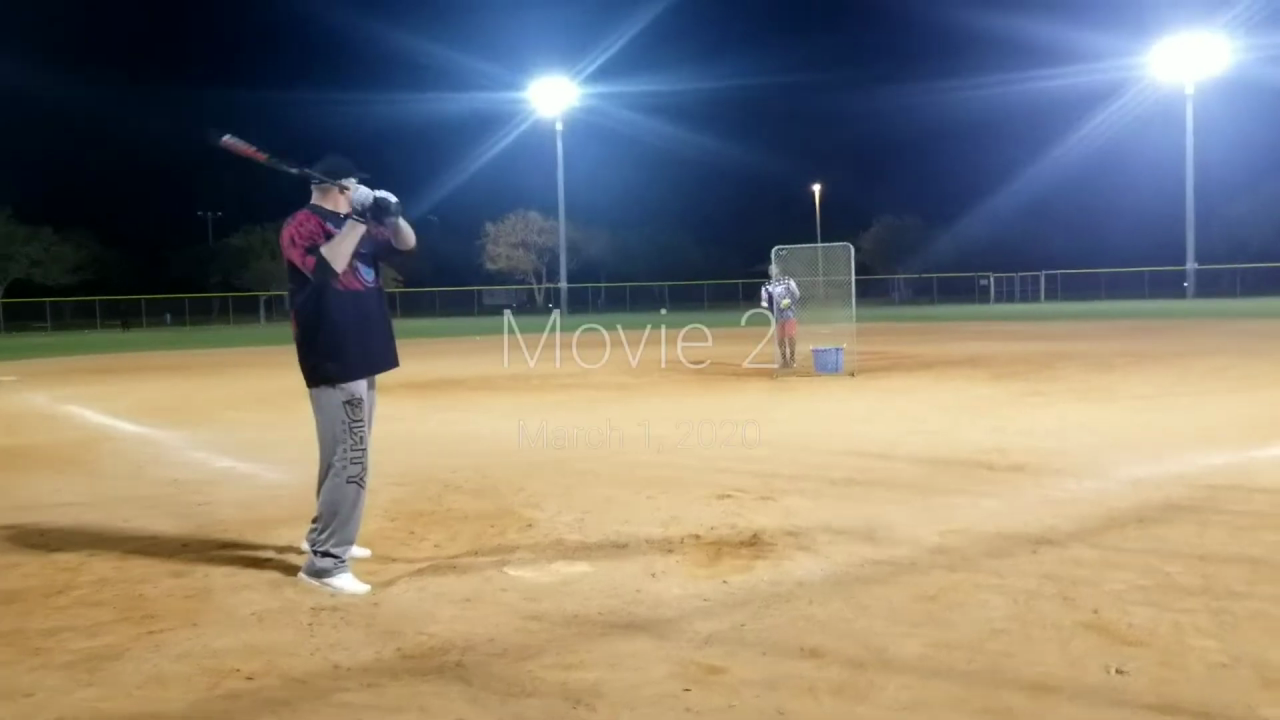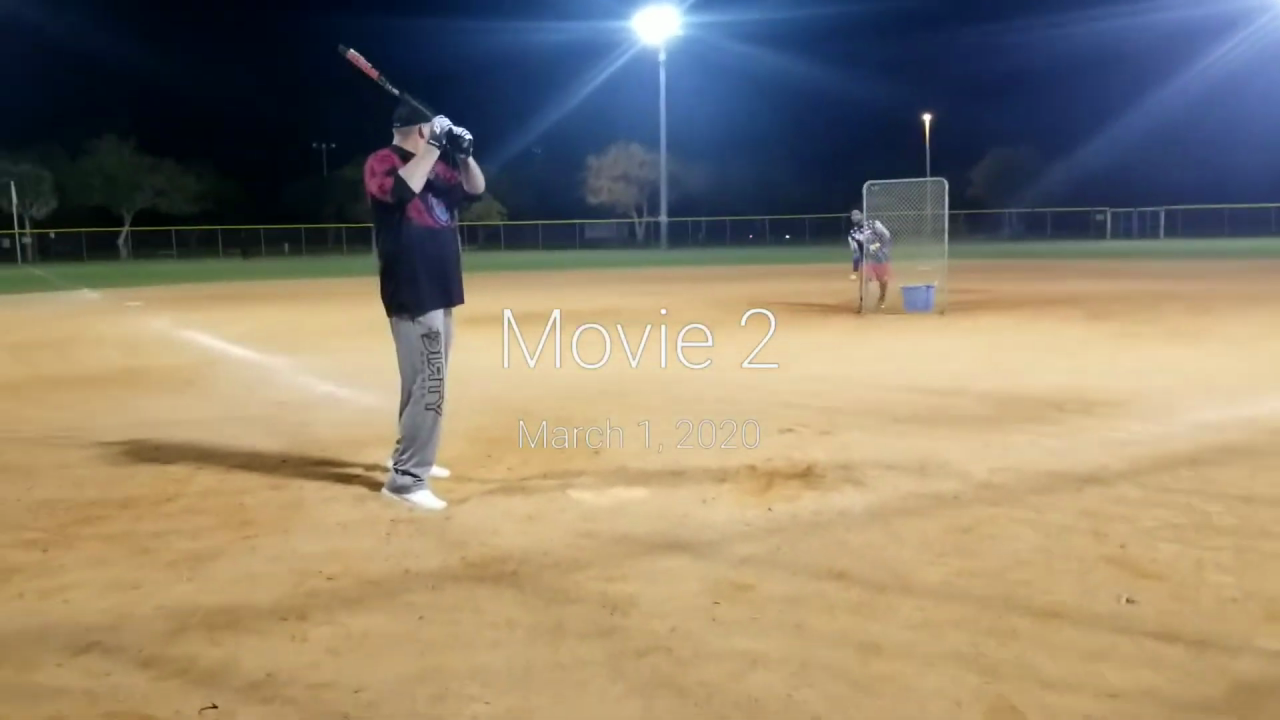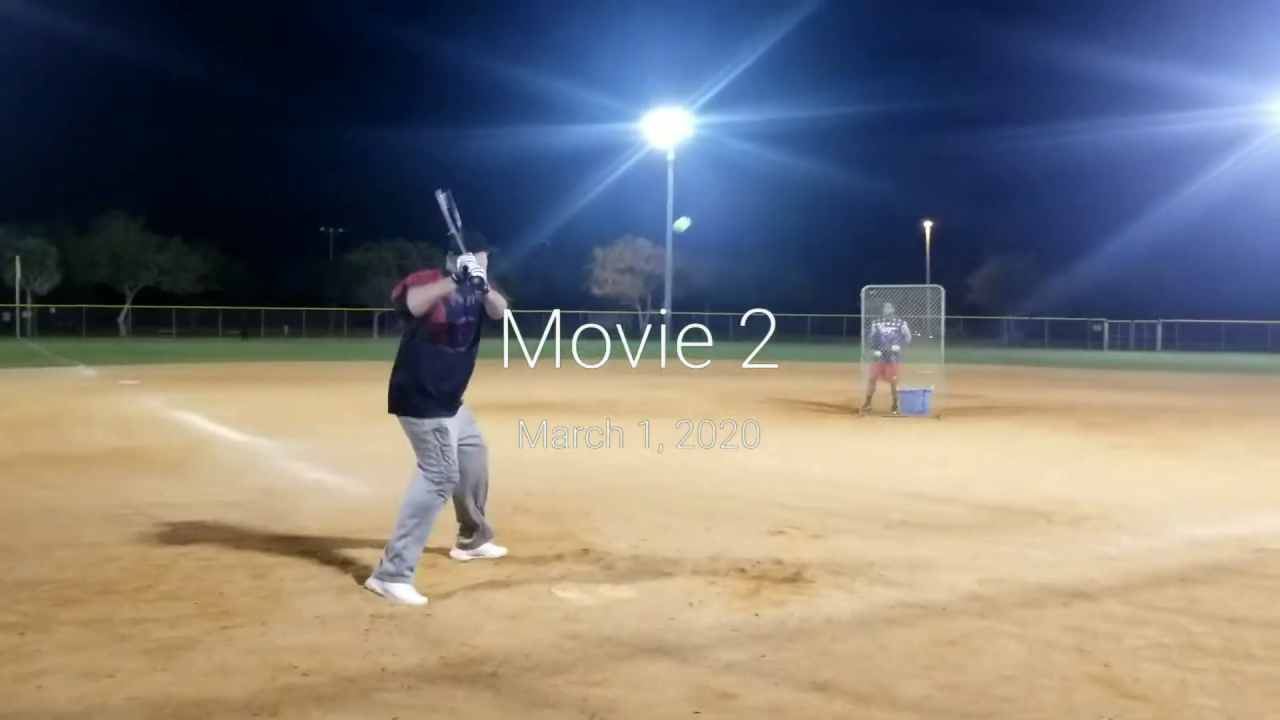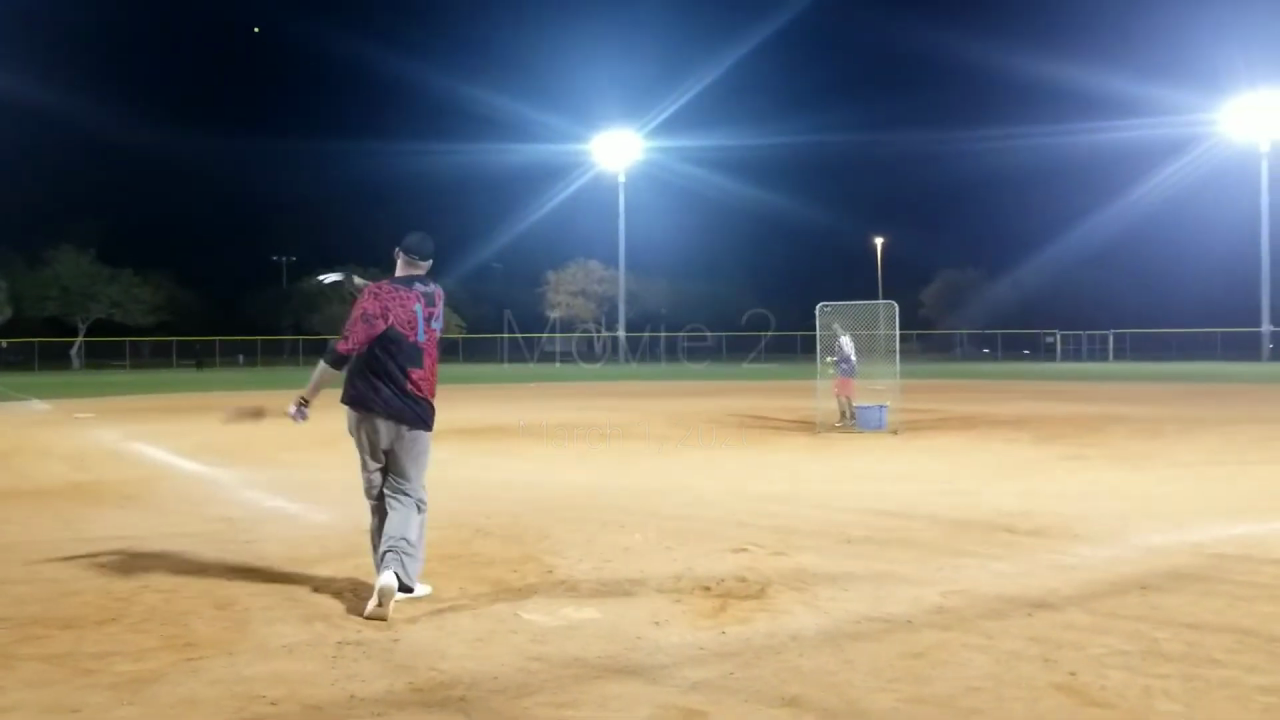
dt=1s
person 1, frame 1
left shoulder: (356, 224)
right shoulder: (302, 225)
left elbow: (406, 244)
right elbow: (325, 267)
left wrist: (390, 212)
right wrist: (358, 218)
left hip: (362, 356)
right hip: (333, 360)
left knee: (345, 454)
right knee: (348, 458)
left ankle: (325, 534)
right ankle: (325, 561)
person 1, frame 2
left shoulder: (435, 167)
right shoulder: (383, 161)
left elbow: (474, 190)
right elbow: (401, 190)
left wrist: (462, 152)
right wrist: (435, 147)
left hip: (439, 291)
right hip: (412, 294)
left knee: (427, 382)
right knee: (428, 385)
left ankle: (410, 455)
right ankle: (406, 478)
person 1, frame 3
left shoulder: (476, 288)
right shoulder: (428, 281)
left elbow: (499, 310)
right elbow: (407, 304)
left wrist: (482, 287)
right wrist: (452, 282)
left hip: (449, 399)
right hip: (422, 400)
left knee: (472, 461)
right knee: (439, 477)
left ankle: (472, 539)
right ankle: (391, 573)
person 1, frame 4
left shoulder: (378, 295)
right shoulder: (436, 295)
left elbow: (342, 351)
left wrist: (306, 399)
left hip: (371, 411)
right hip: (414, 413)
left knee: (380, 497)
right knee: (407, 496)
left ankle: (394, 573)
right ankle: (396, 572)
